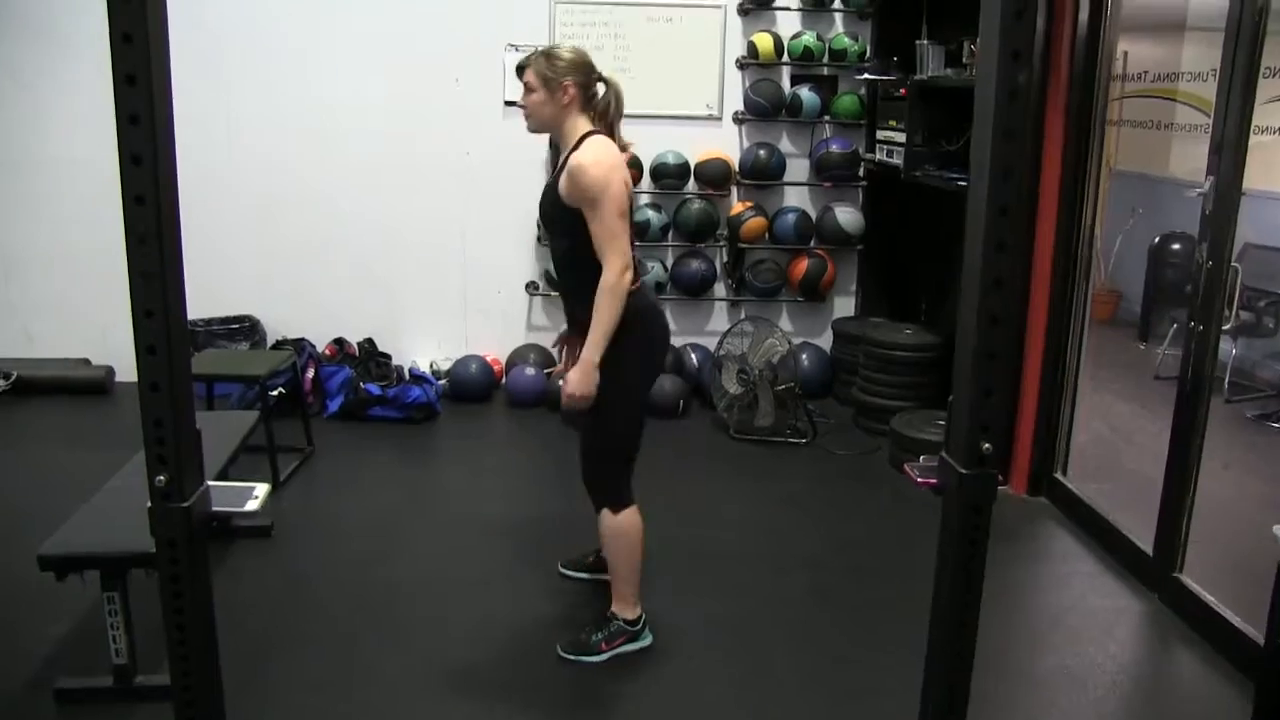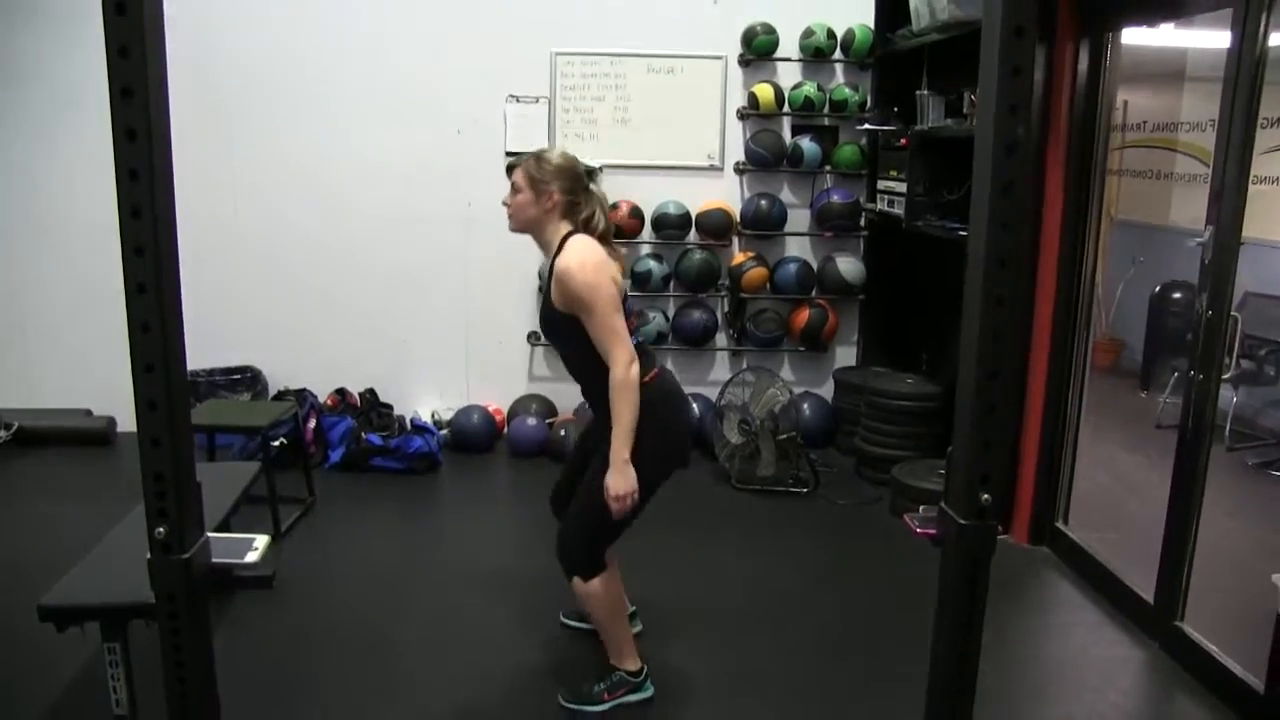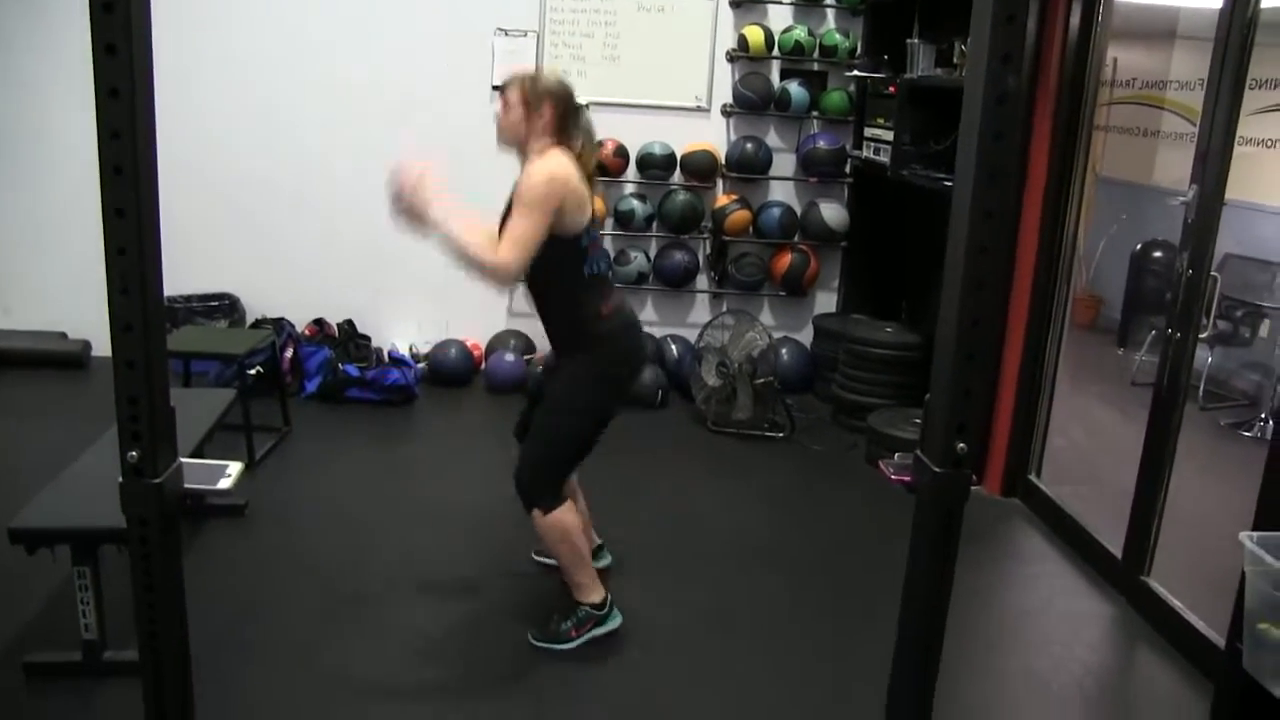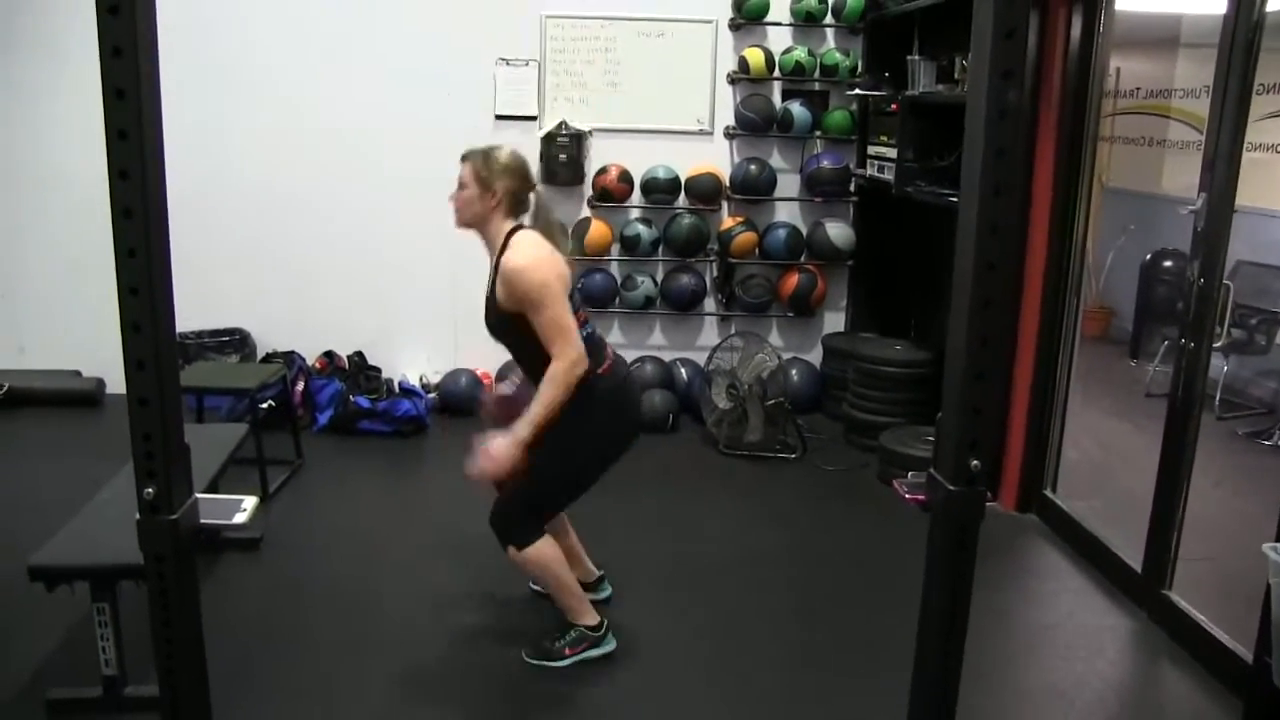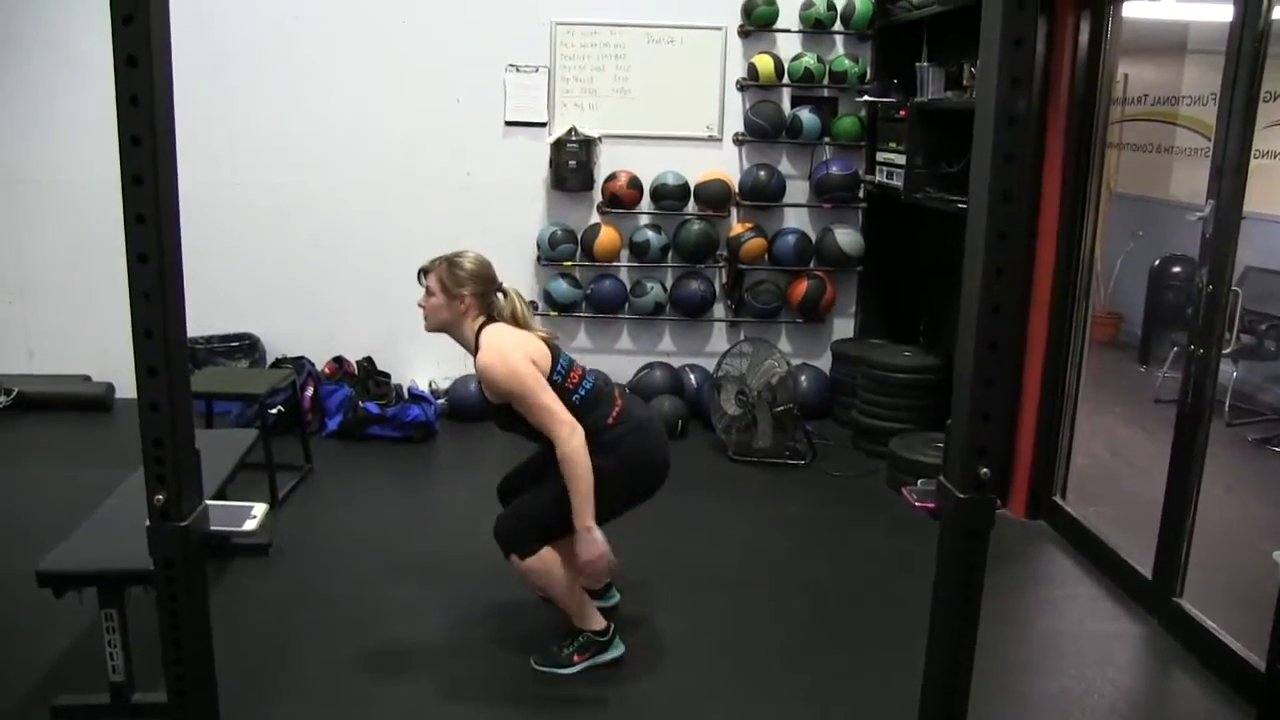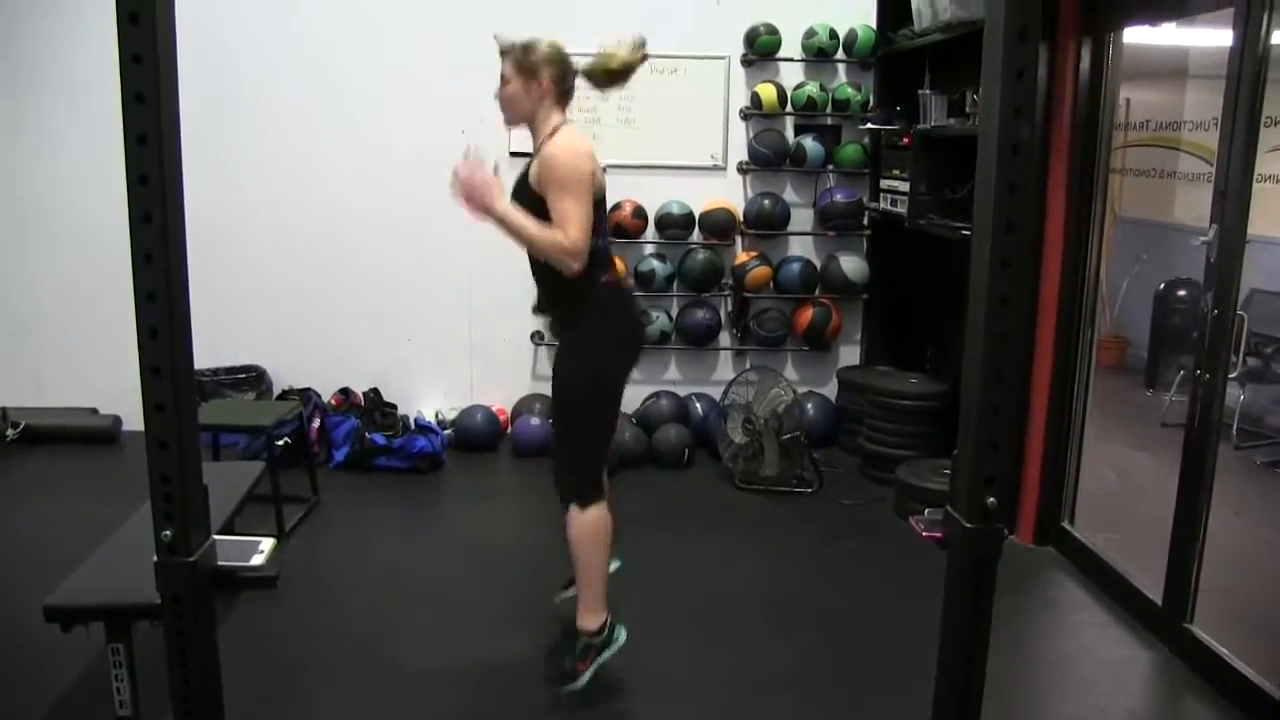
dt=0.7s
person 1, frame 1
left shoulder: (595, 159)
right shoulder: (580, 152)
left elbow: (618, 270)
left wrist: (589, 362)
right wrist: (575, 331)
left hip: (624, 337)
right hip: (605, 329)
left knee: (608, 473)
right knee: (598, 460)
left ankle: (627, 622)
right ankle: (613, 557)
person 1, frame 2
left shoulder: (576, 262)
right shoulder: (571, 251)
left elbow: (624, 364)
left wrist: (621, 463)
right wrist: (609, 447)
left hip: (651, 419)
right hip: (629, 411)
left knee: (578, 547)
right knee: (568, 506)
left ankle: (629, 673)
right ankle: (615, 608)
person 1, frame 3
left shoulder: (549, 175)
right shoulder: (548, 169)
left elbow: (504, 266)
right elbow: (508, 248)
left wrist: (435, 214)
right wrist: (439, 213)
left hip: (601, 350)
right hip: (589, 339)
left knee: (535, 477)
right knee: (534, 441)
left ankle: (593, 604)
right ankle: (587, 543)
person 1, frame 4
left shoulder: (522, 257)
right shoulder: (514, 248)
left elbow: (568, 361)
left wrist: (515, 438)
right wrist: (514, 432)
left hip: (600, 404)
right hip: (584, 396)
left knee: (512, 519)
right knee: (518, 486)
left ankle: (588, 628)
right ankle: (587, 578)
person 1, frame 5
left shoulder: (495, 356)
right shoulder: (498, 335)
left elbow: (568, 435)
left wrist: (585, 531)
left hip: (630, 452)
right hip: (625, 429)
left knee: (522, 528)
right knee: (519, 496)
left ankle: (597, 634)
right ankle: (594, 585)
person 1, frame 6
left shoulder: (565, 150)
right shoulder: (552, 147)
left elbow: (571, 253)
left wrist: (496, 207)
right wrist: (496, 203)
left hip: (600, 324)
right hip: (589, 319)
left knee: (576, 472)
right knee: (581, 453)
left ankle: (595, 627)
right ankle: (596, 556)
